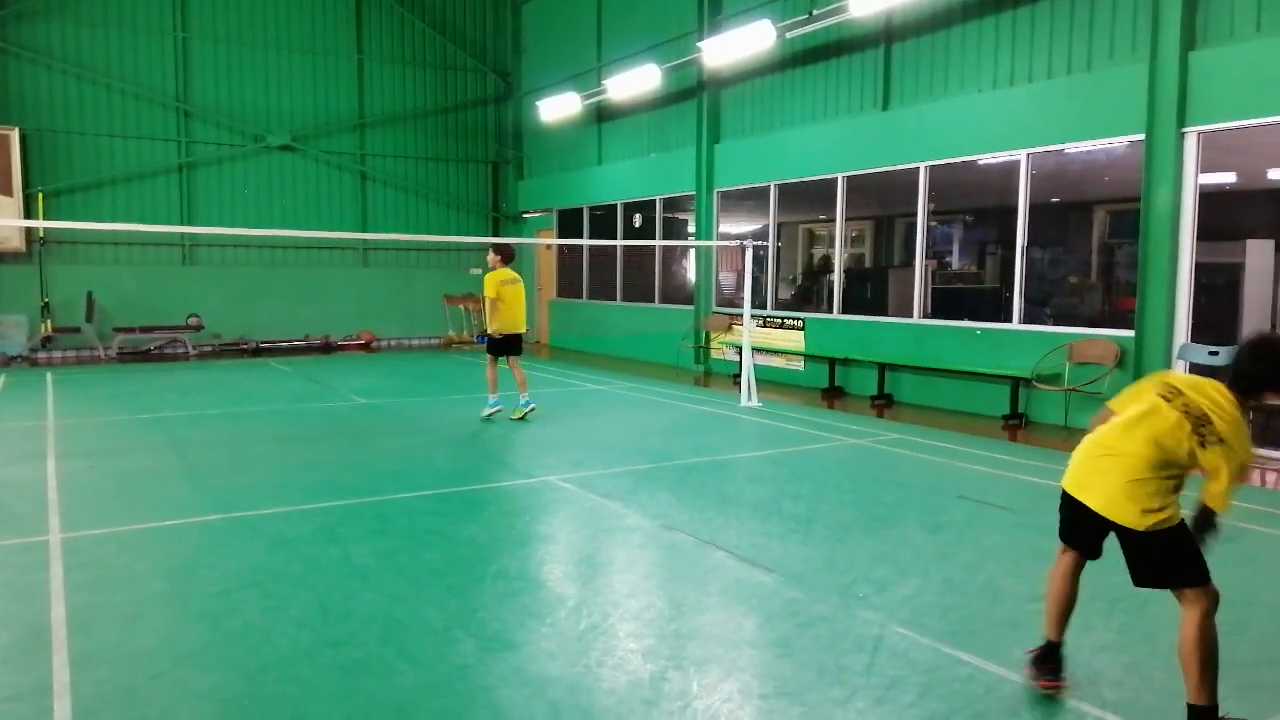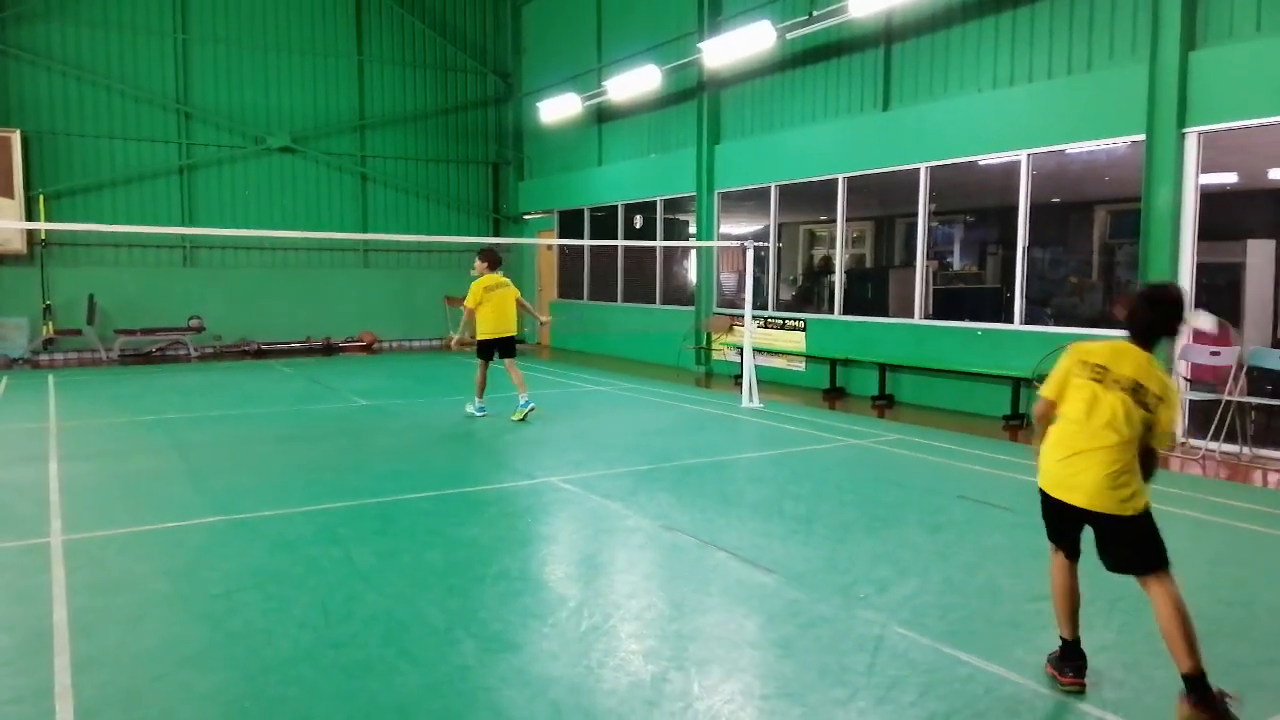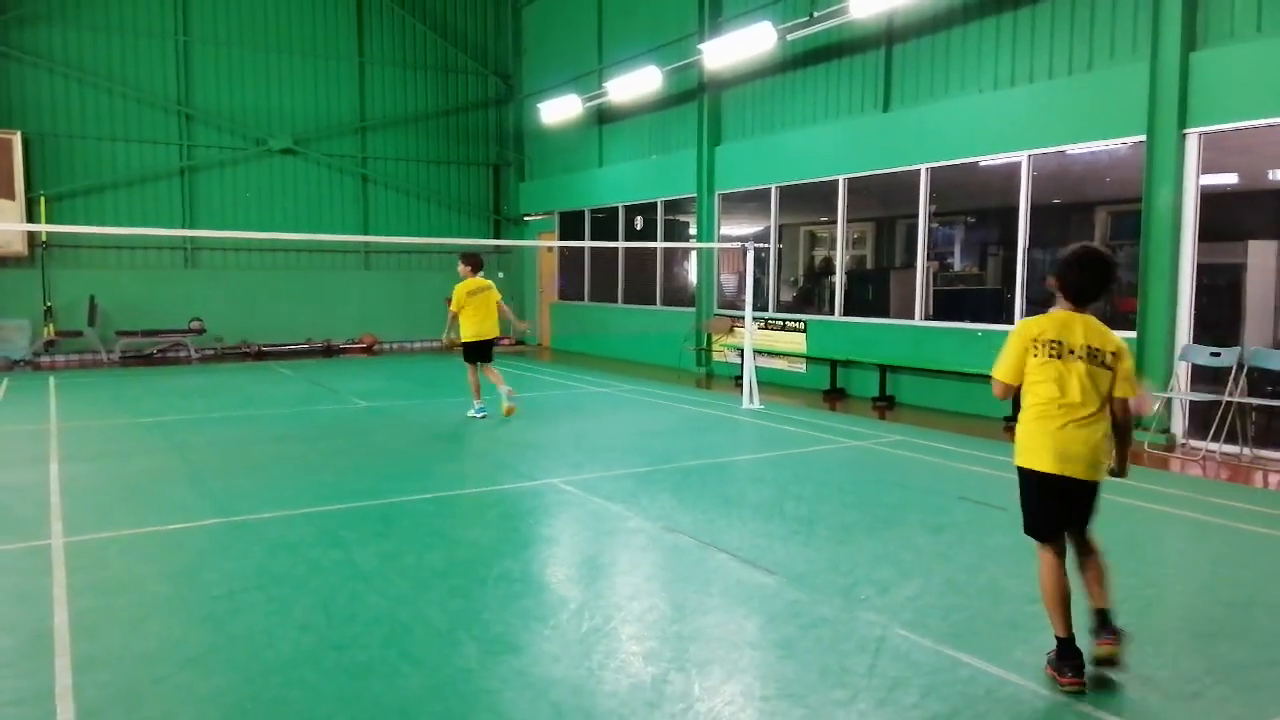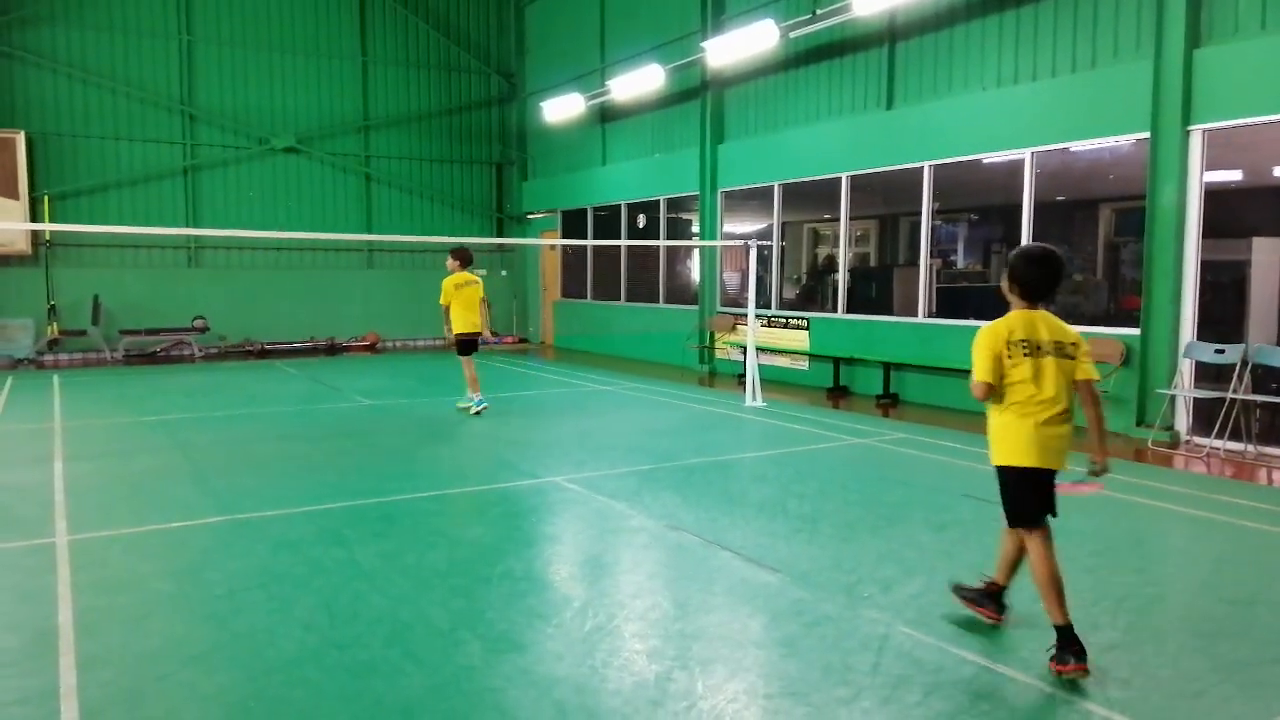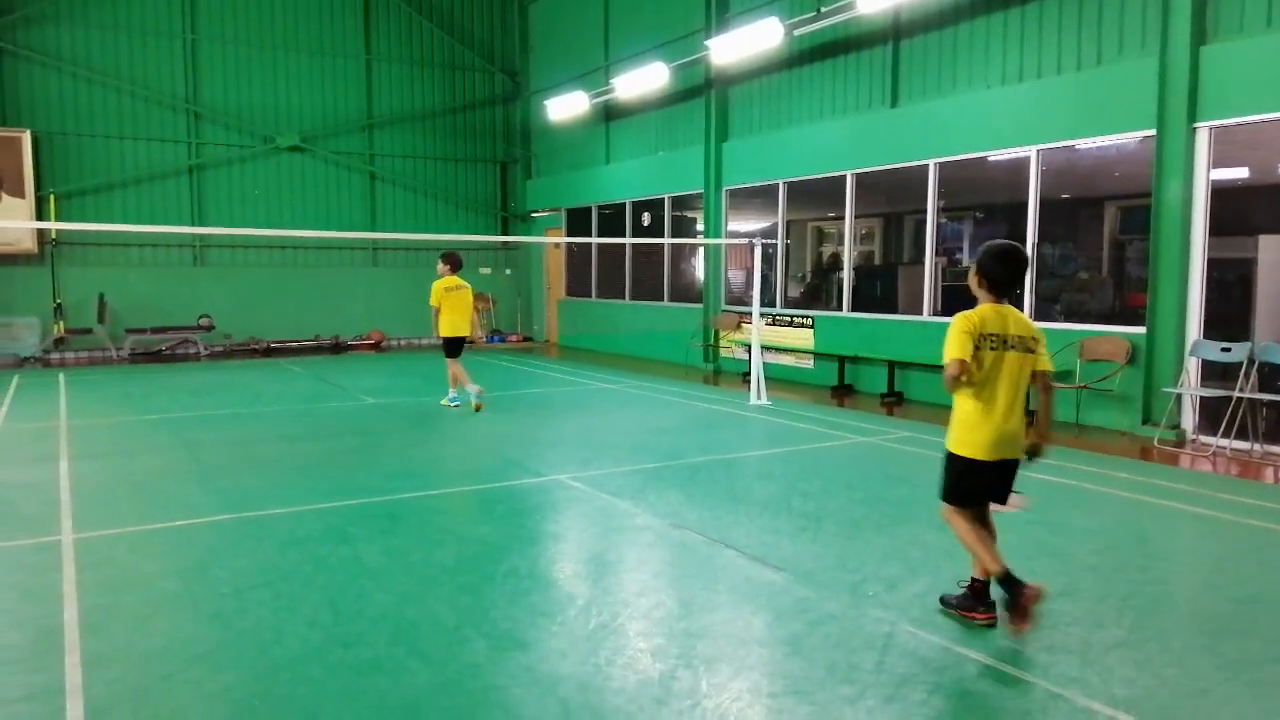
dt=0.2s
person 1, frame 1
left shoulder: (1167, 380)
right shoulder: (1233, 439)
left elbow: (1100, 422)
right elbow: (1208, 511)
right wrist: (1193, 540)
left hip: (1086, 472)
right hip: (1138, 499)
left knee: (1071, 553)
right knee: (1199, 600)
left ankle: (1050, 657)
person 1, frame 2
left shoulder: (1080, 353)
right shoulder: (1160, 385)
left elbow: (1041, 410)
right elbow: (1150, 457)
left wrist: (1041, 443)
right wrist: (1136, 487)
left hip: (1057, 474)
right hip: (1114, 488)
left knee: (1062, 555)
right knee: (1159, 582)
left ankle: (1069, 658)
person 1, frame 3
left shoulder: (1030, 331)
right shoulder: (1114, 344)
left elbow: (1001, 391)
right elbow: (1122, 412)
left wrist: (1025, 376)
right wrist: (1122, 456)
left hip: (1040, 453)
right hip: (1087, 458)
left knee: (1049, 549)
right knee: (1080, 540)
left ankle: (1067, 656)
right ankle: (1104, 627)
person 1, frame 4
left shoulder: (995, 332)
right shoulder: (1069, 336)
left elbow: (982, 391)
right elbow: (1089, 395)
left wrist: (979, 371)
right wrist: (1099, 449)
left hip: (1015, 448)
right hip: (1051, 447)
left knee: (1035, 535)
right knee: (1023, 524)
left ankle: (1068, 644)
right ankle: (993, 595)
person 1, frame 5
left shoulder: (967, 322)
right shoulder: (1028, 329)
left elbow: (956, 372)
right elbow: (1044, 386)
left wrist: (951, 382)
right wrist: (1039, 432)
left hip: (972, 438)
right hip: (1009, 439)
left knee: (955, 512)
right knee: (978, 510)
left ankle: (1014, 588)
right ankle: (978, 597)
